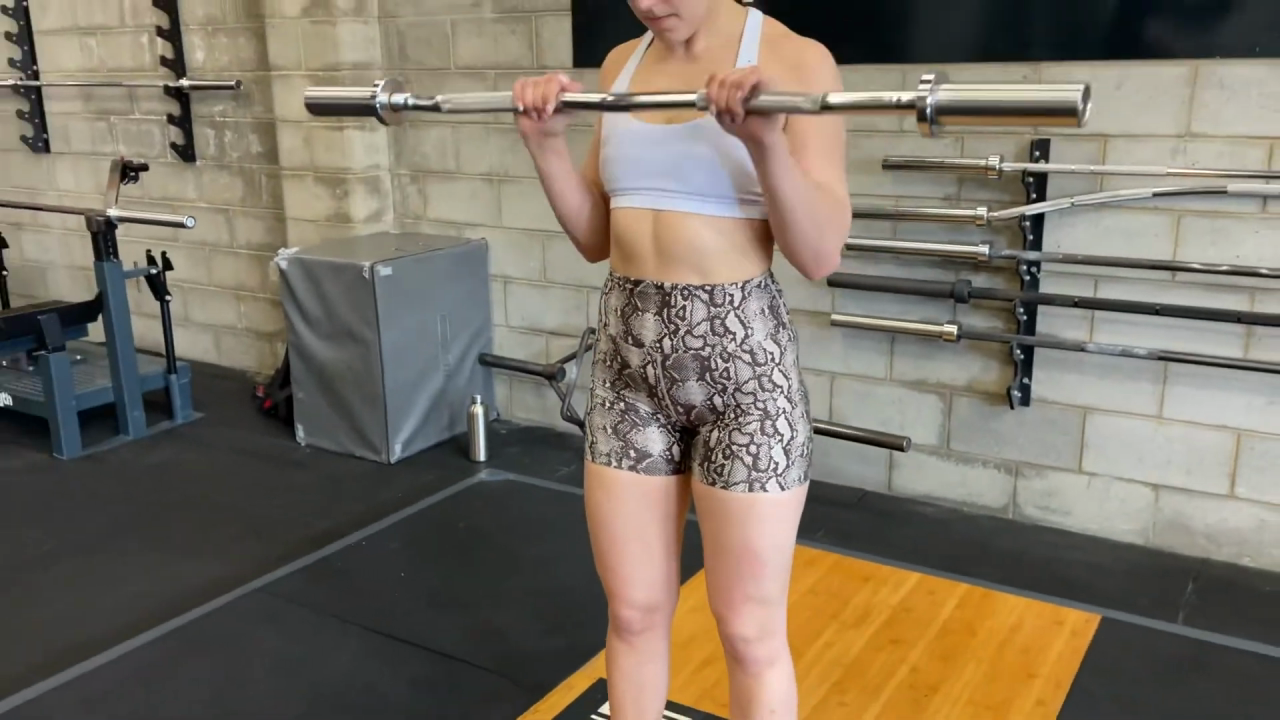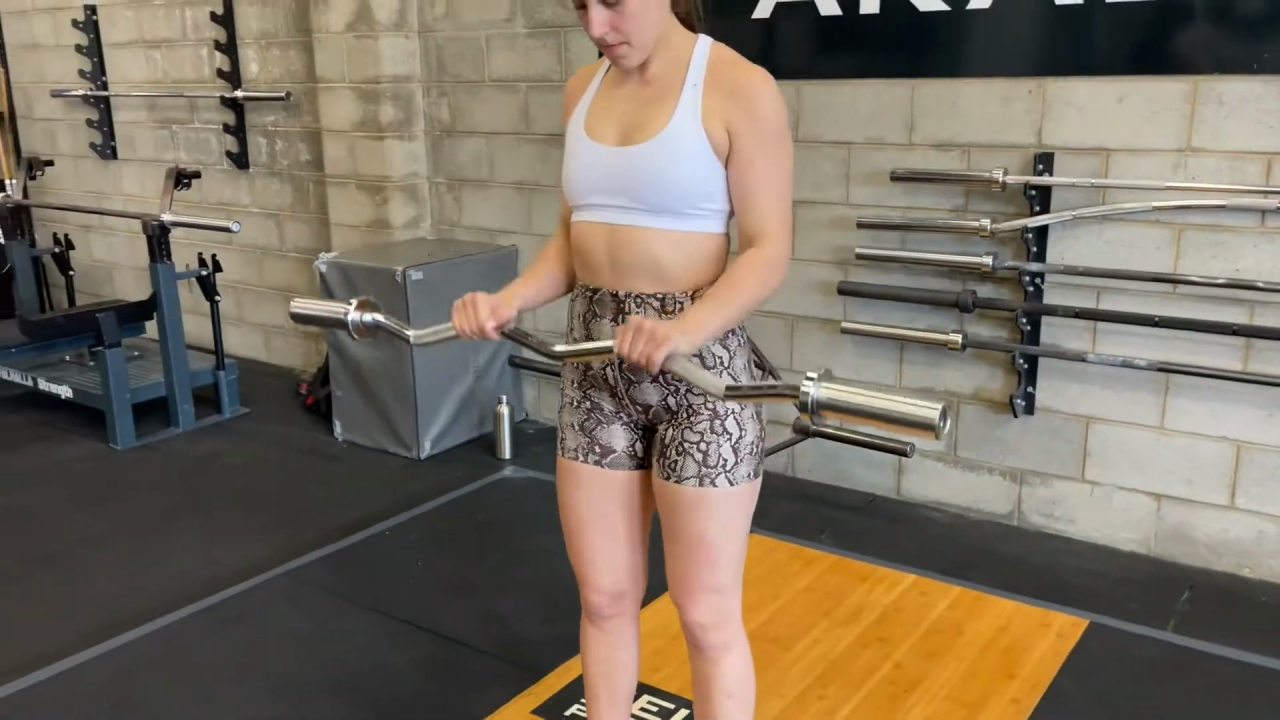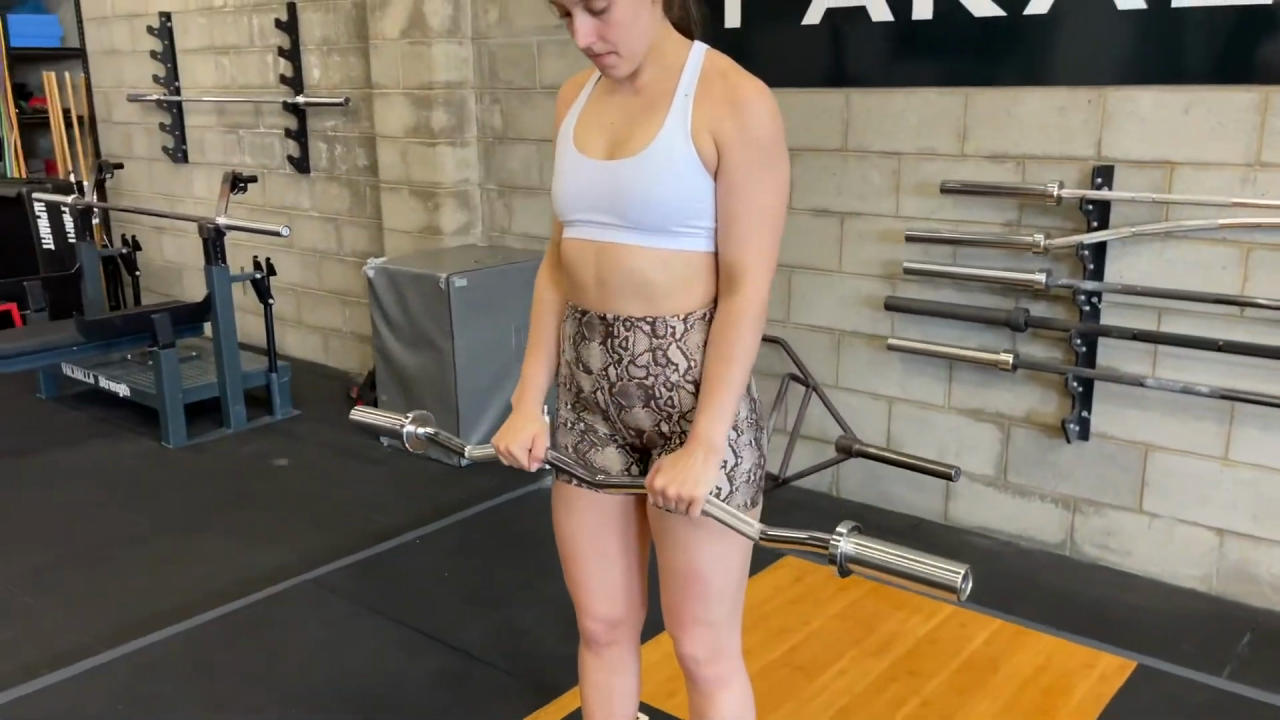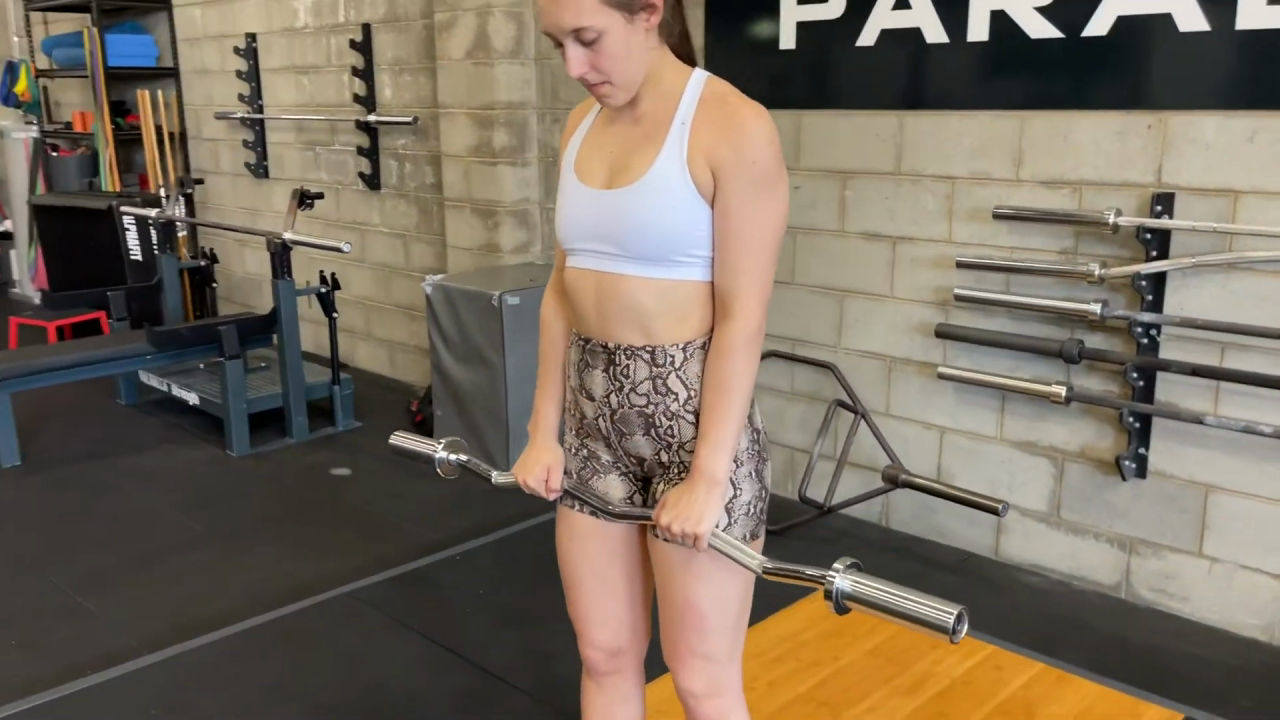
dt=0.7s
person 1, frame 1
left shoulder: (793, 58)
right shoulder: (620, 65)
left elbow: (821, 253)
right elbow: (598, 239)
left wrist: (764, 137)
right wrist: (546, 144)
left hip: (740, 350)
right hip: (628, 348)
left knee: (749, 628)
right knee: (632, 611)
person 1, frame 2
left shoulder: (740, 88)
right shoulder: (583, 88)
left elbow: (768, 253)
left wrist: (684, 331)
right wrist: (508, 299)
left hip: (697, 369)
right hip: (595, 364)
left knee: (708, 614)
right knee: (603, 598)
person 1, frame 3
left shoulder: (735, 100)
right shoulder: (575, 97)
left elbow: (747, 288)
right elbow: (558, 262)
left wrist: (704, 443)
right wrist: (529, 399)
left hip: (693, 378)
right hip: (588, 380)
left knee: (703, 649)
right knee: (601, 625)
person 1, frame 4
left shoulder: (734, 127)
right shoulder: (580, 126)
left elbow: (742, 319)
right elbow: (562, 290)
left wrist: (707, 476)
right wrist: (543, 429)
left hip: (695, 408)
right hip: (595, 412)
right knee: (603, 654)
